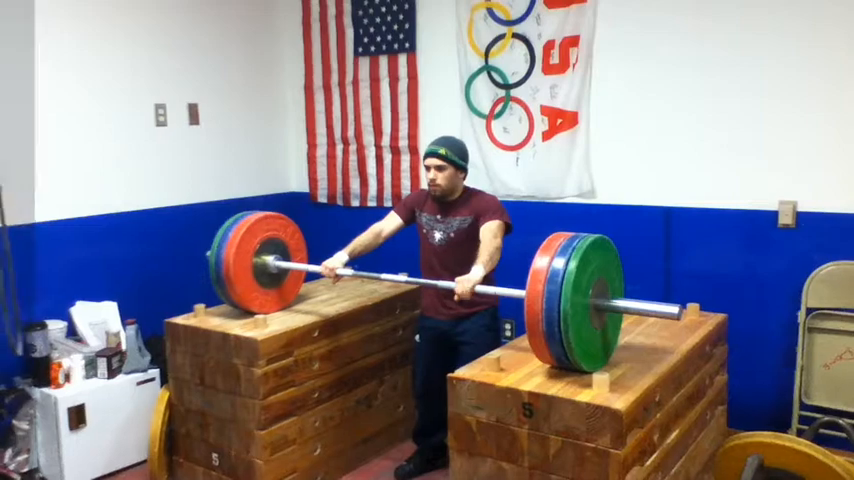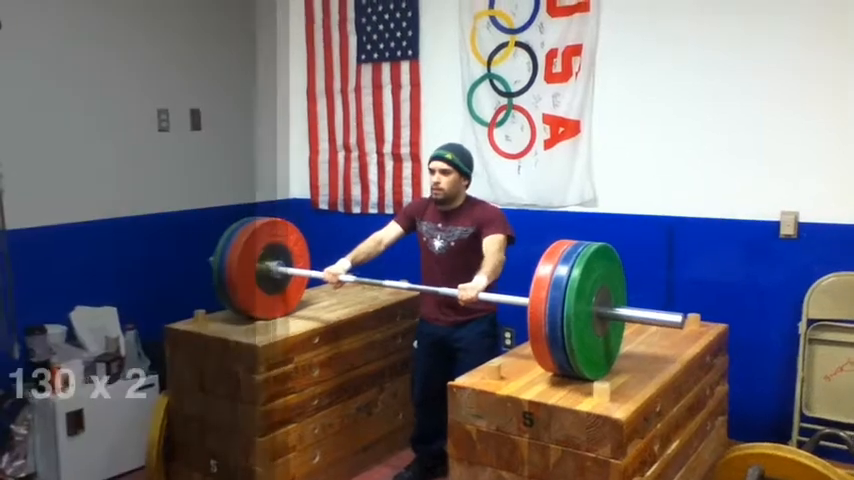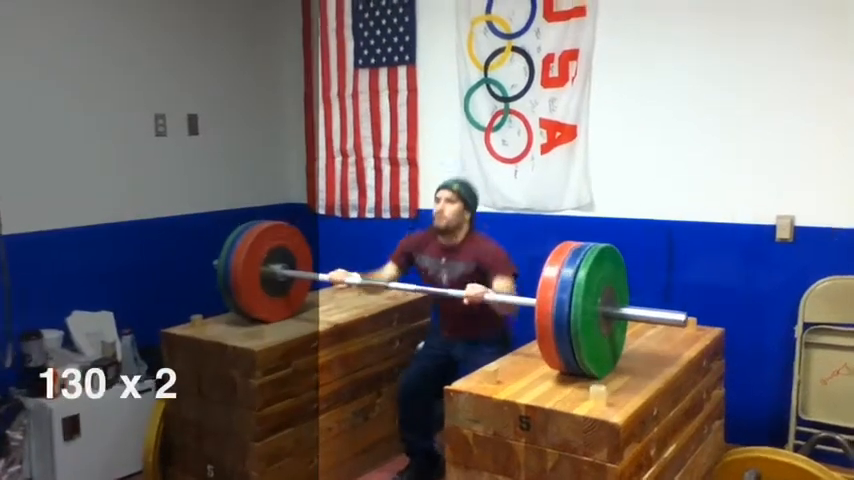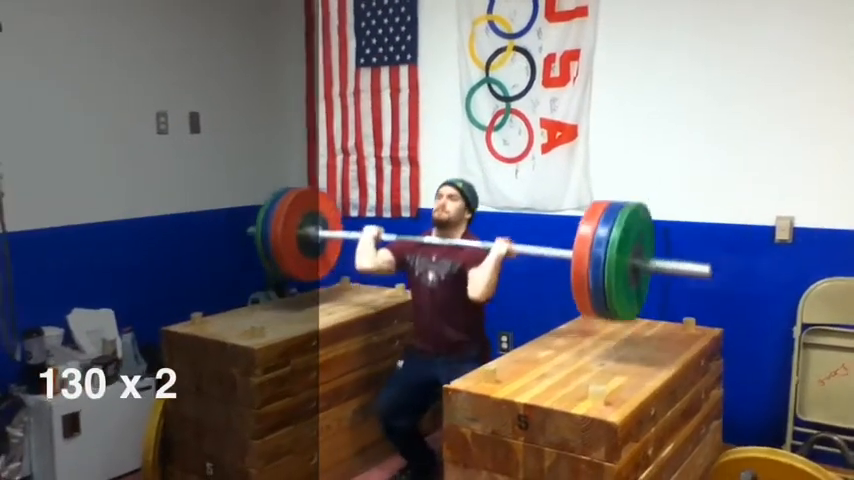
dt=0.7s
person 1, frame 1
left shoulder: (485, 204)
right shoulder: (418, 200)
left elbow: (492, 240)
right elbow: (381, 229)
left wrist: (476, 274)
right wrist: (343, 256)
left hip: (475, 318)
right hip: (432, 315)
right knee: (427, 388)
right ankle: (430, 450)
person 1, frame 2
left shoulder: (486, 215)
right shoulder: (419, 209)
left elbow: (495, 253)
right elbow: (381, 238)
left wrist: (479, 283)
right wrist: (345, 264)
left hip: (474, 325)
right hip: (431, 322)
right knee: (426, 395)
person 1, frame 3
left shoulder: (486, 251)
right shoulder: (418, 243)
left elbow: (508, 303)
right elbow: (384, 277)
left wrist: (485, 295)
right wrist: (352, 277)
left hip: (484, 343)
right hip: (444, 336)
right knee: (410, 391)
person 1, frame 4
left shoulder: (474, 252)
right shoulder: (411, 247)
left elbow: (478, 293)
right elbow: (366, 264)
left wrist: (497, 256)
right wrist: (368, 237)
left hip: (464, 357)
right hip: (421, 352)
right knee: (390, 412)
